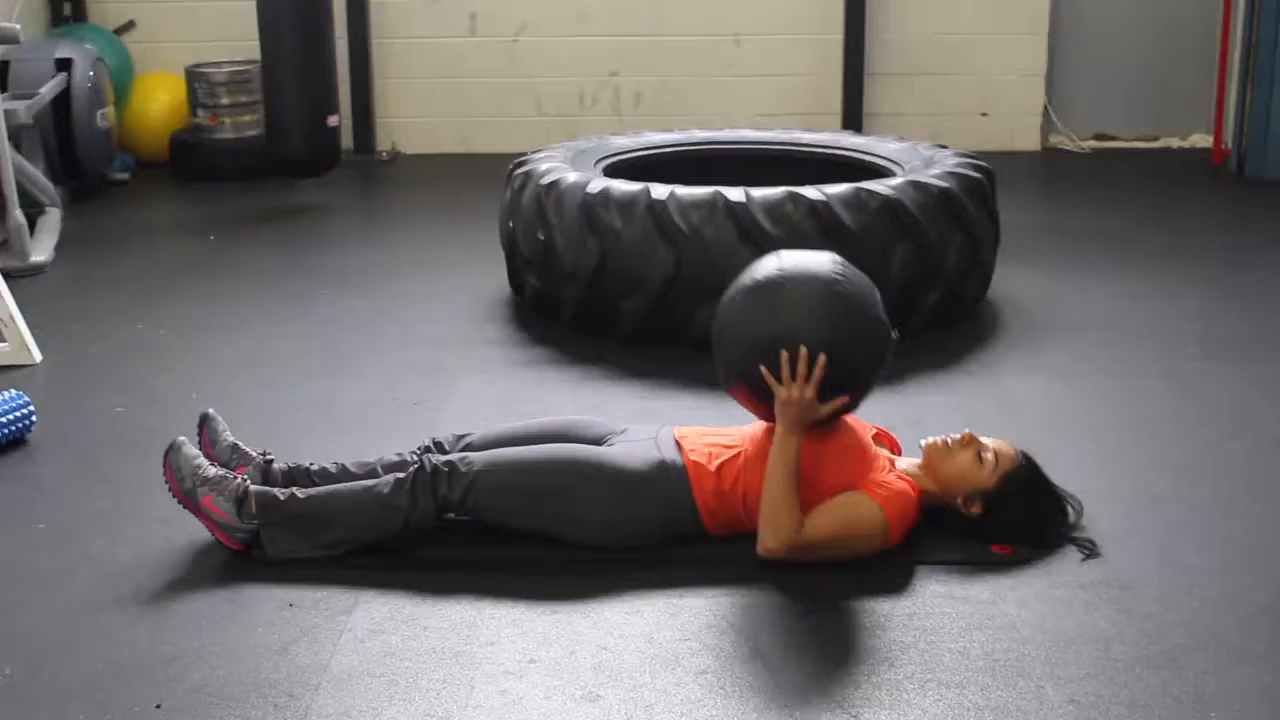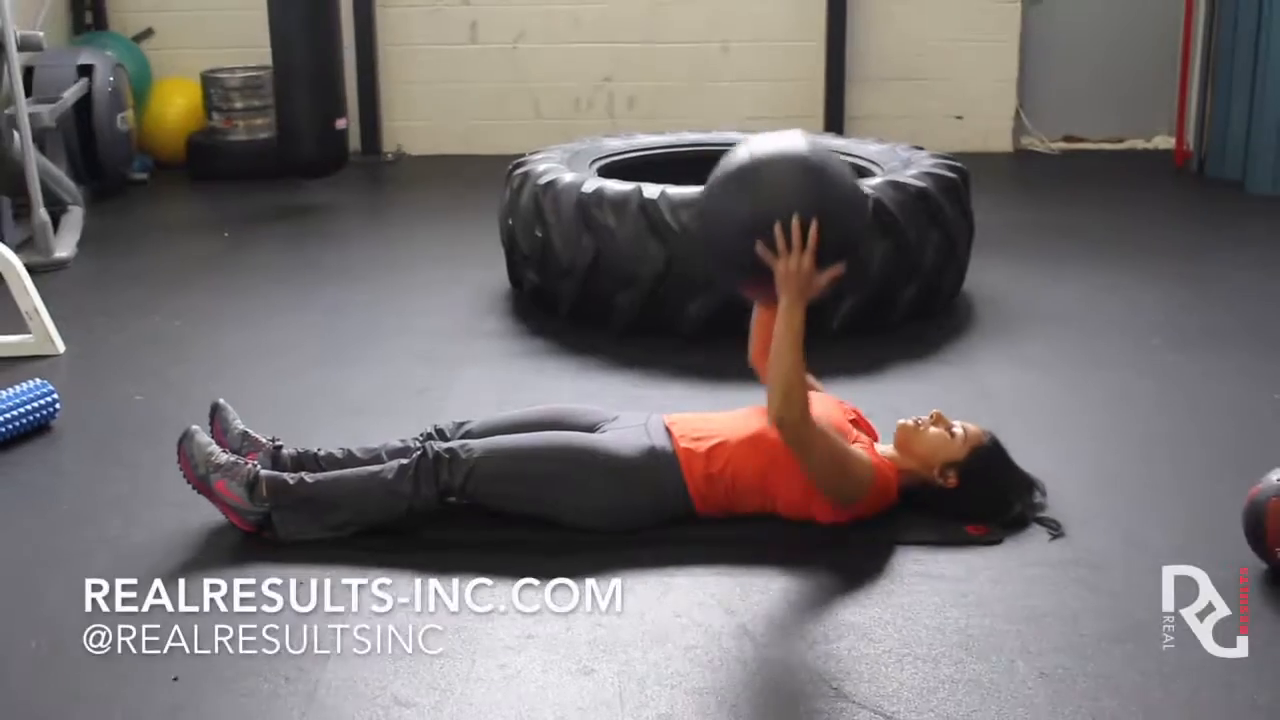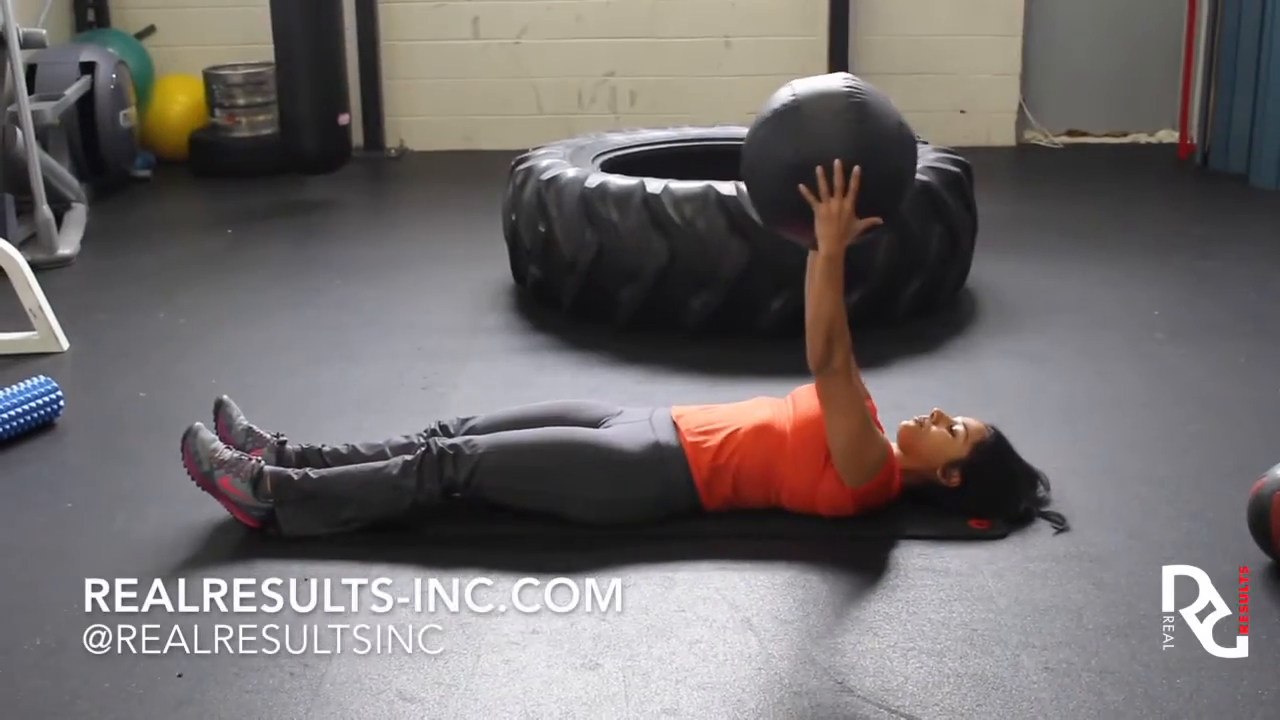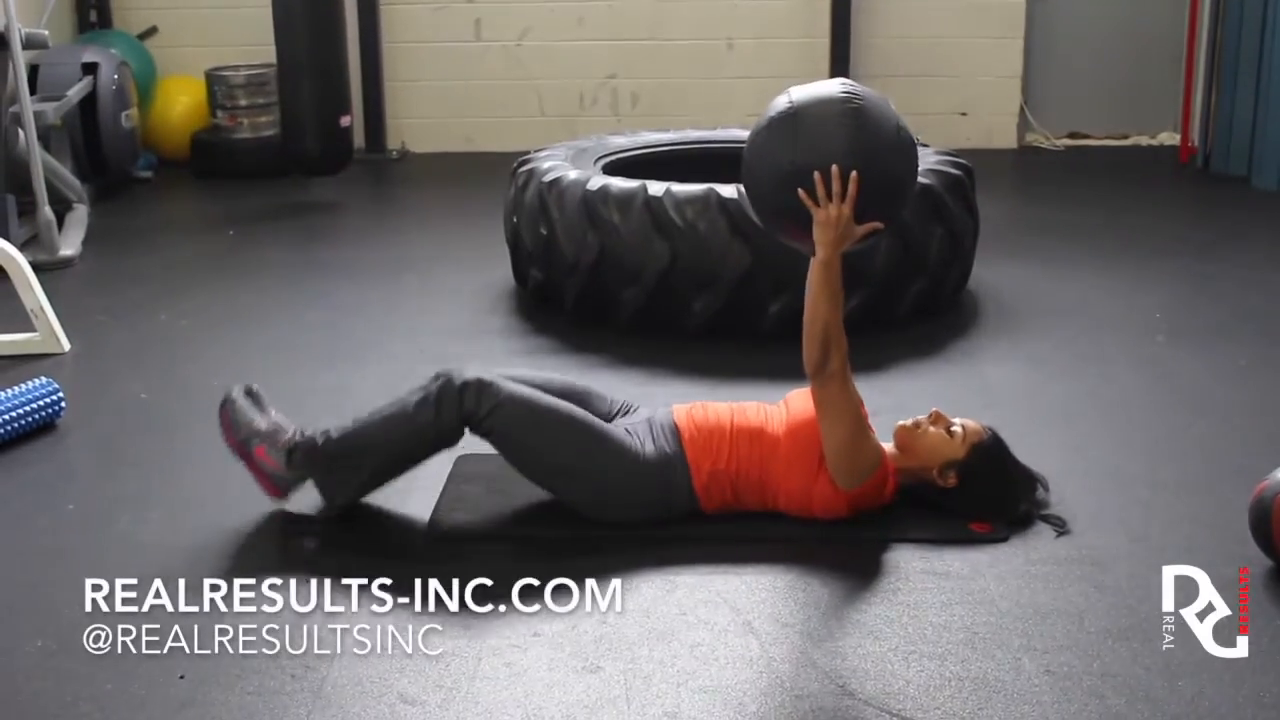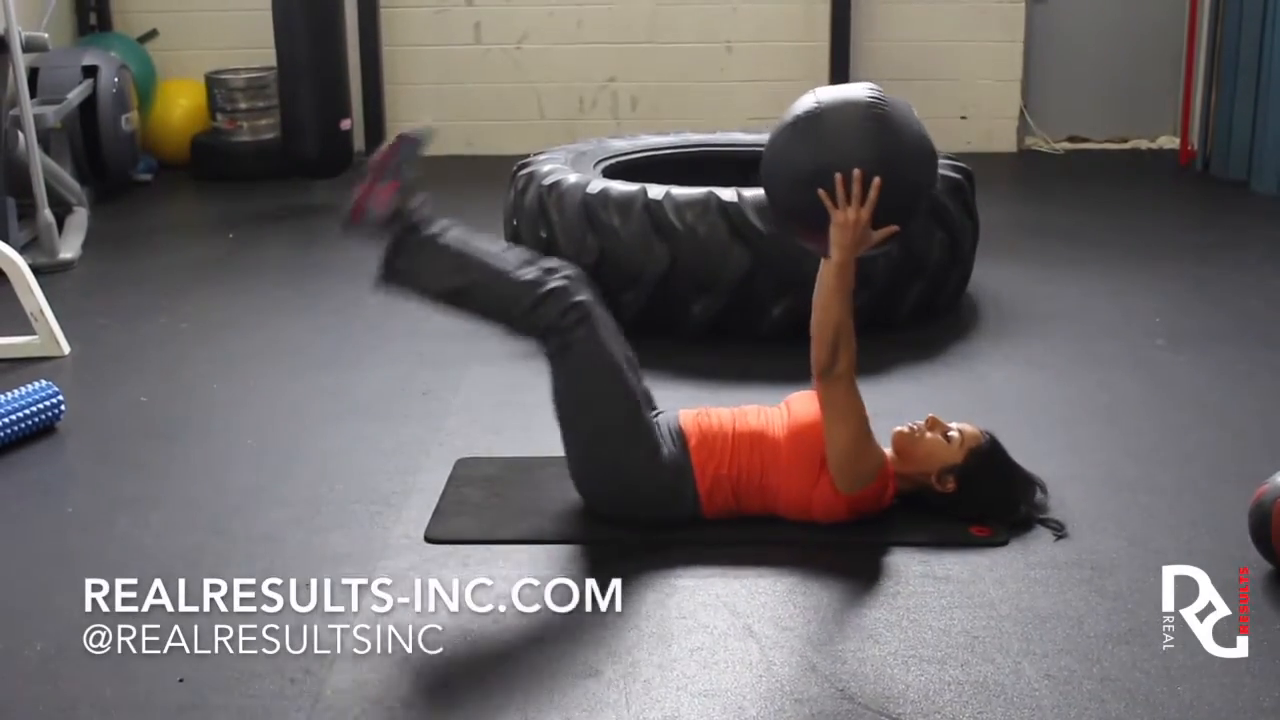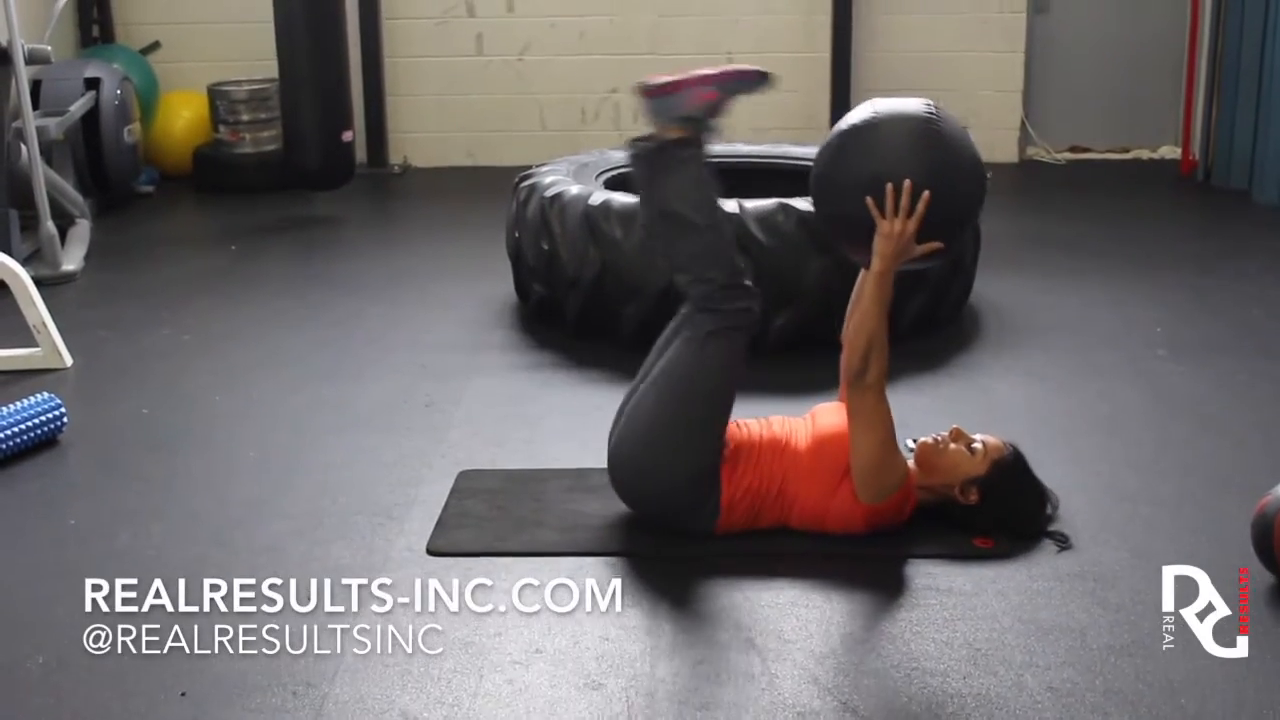
dt=0.4s
person 1, frame 1
left shoulder: (890, 507)
right shoulder: (885, 448)
left elbow: (777, 540)
left wrist: (793, 422)
right wrist: (796, 393)
left hip: (656, 496)
right hip: (661, 449)
left knee: (446, 486)
right knee: (450, 451)
left ankle: (257, 518)
right ankle: (270, 478)
person 1, frame 2
left shoulder: (866, 485)
right shoulder: (857, 434)
left elbow: (785, 415)
right elbow: (763, 364)
left wrist: (794, 298)
right wrist: (773, 282)
left hip: (646, 483)
right hip: (650, 438)
left knee: (445, 475)
right knee: (451, 437)
left ankle: (264, 502)
right ankle: (278, 463)
person 1, frame 3
left shoulder: (872, 475)
right shoulder: (865, 435)
left elbow: (828, 359)
right elbow: (834, 362)
left wrist: (831, 245)
right wrist: (824, 241)
left hip: (651, 477)
right hip: (657, 433)
left knee: (449, 469)
right knee: (453, 433)
left ankle: (273, 497)
right ankle: (283, 459)
person 1, frame 4
left shoulder: (866, 480)
right shoulder: (864, 446)
left elbow: (824, 367)
right elbow: (830, 371)
left wrist: (828, 252)
right wrist: (829, 243)
left hip: (642, 479)
right hip: (649, 433)
left knee: (469, 391)
right knee: (481, 384)
left ankle: (297, 460)
right ankle: (311, 454)
person 1, frame 5
left shoulder: (866, 483)
right shoulder: (878, 464)
left elbow: (834, 372)
right elbow: (833, 364)
left wrist: (844, 256)
right wrist: (838, 242)
left hip: (649, 479)
right hip: (660, 441)
left knee: (563, 304)
right knee: (562, 301)
left ankle: (401, 229)
right ankle: (408, 230)
person 1, frame 6
left shoulder: (885, 496)
right shoulder: (891, 471)
left elbow: (862, 377)
right elbow: (858, 358)
left wrist: (883, 265)
right wrist: (878, 259)
left hip: (659, 476)
right hip: (655, 458)
left knee: (722, 305)
right knee: (714, 297)
left ankle: (677, 134)
right ankle: (669, 140)
